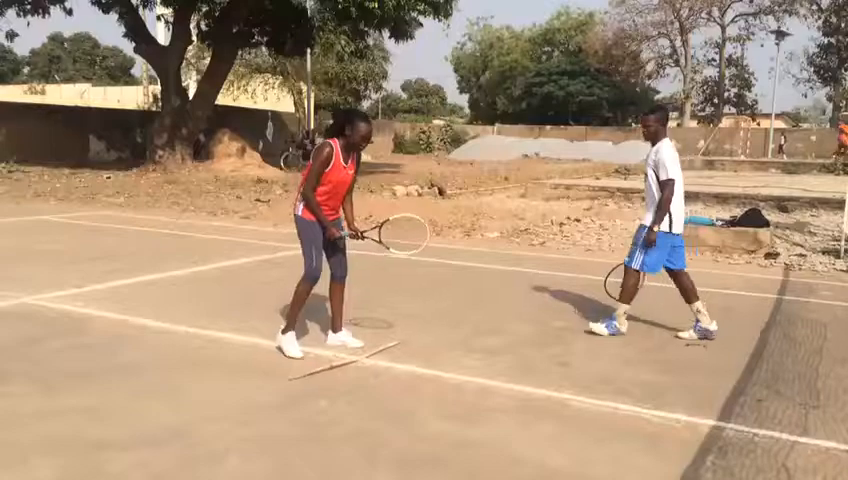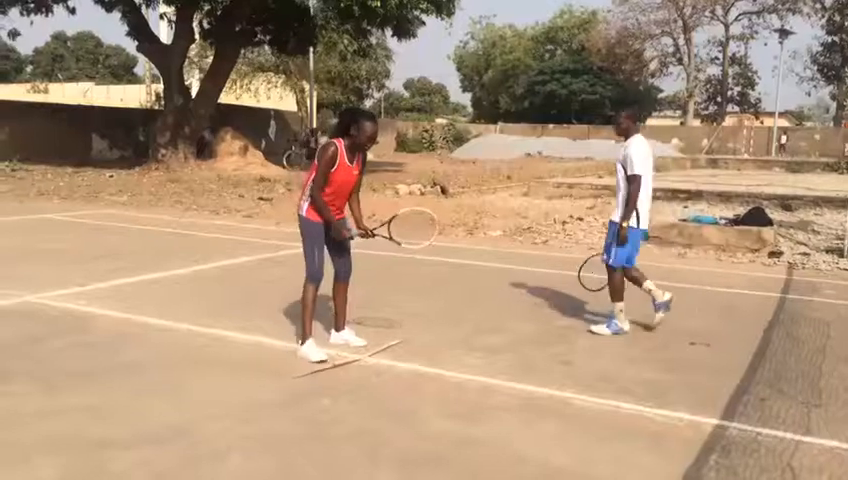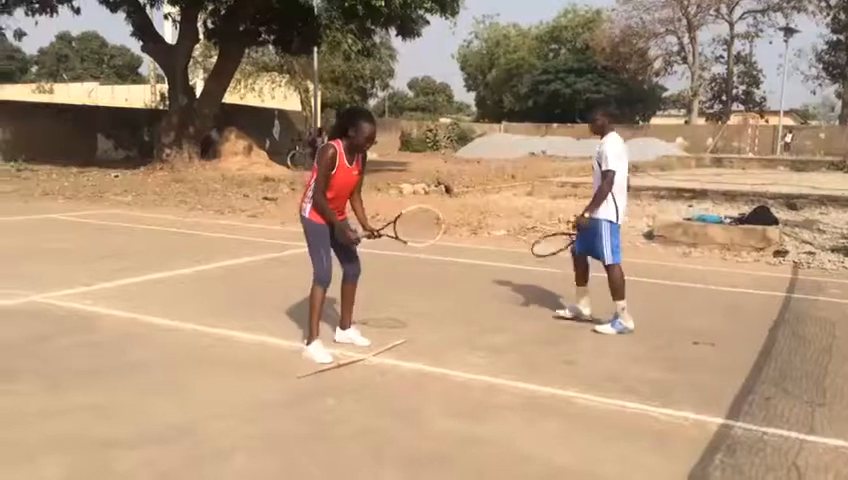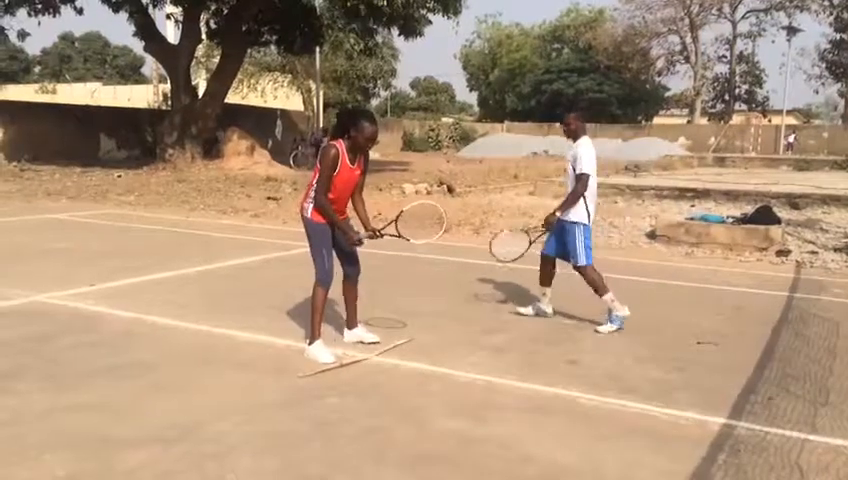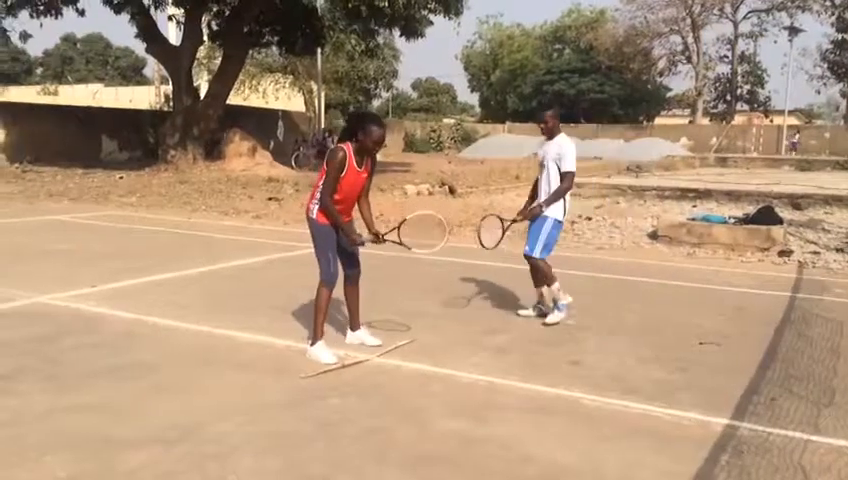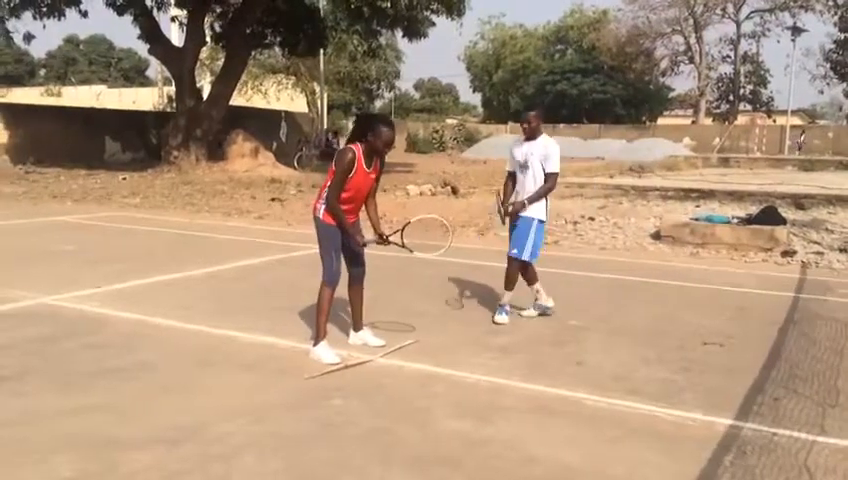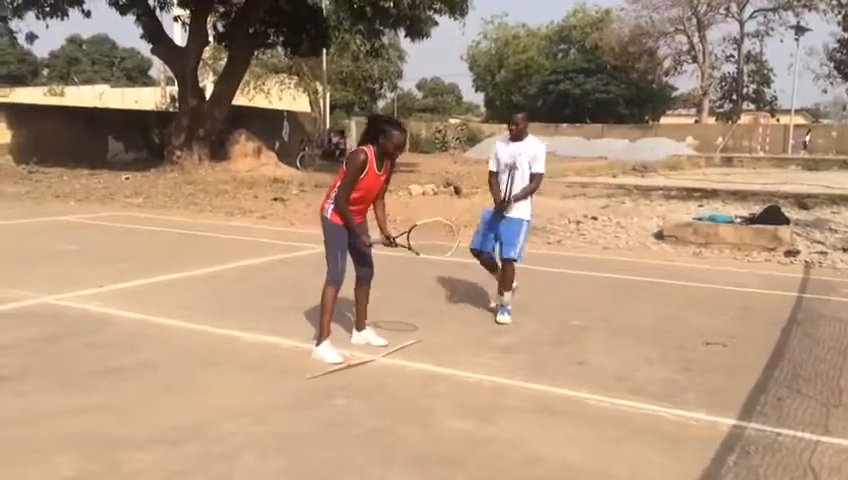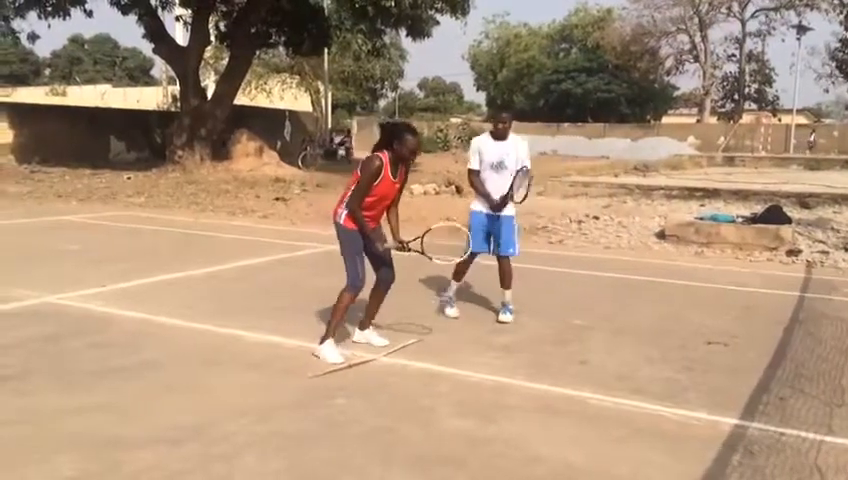
dt=0.2s
person 1, frame 1
left shoulder: (355, 156)
right shoulder: (327, 150)
left elbow: (346, 194)
right elbow: (307, 191)
left wrist: (351, 224)
right wrist: (327, 226)
left hip: (332, 217)
right hip: (309, 214)
left knee: (340, 271)
right knee: (313, 271)
left ankle: (336, 331)
right ankle: (287, 331)
person 1, frame 2
left shoulder: (361, 157)
right shoulder: (331, 150)
left elbow: (353, 193)
right elbow: (314, 193)
left wrist: (359, 224)
right wrist: (336, 226)
left hip: (336, 217)
right hip: (313, 215)
left knee: (344, 271)
right knee: (315, 272)
left ankle: (339, 330)
right ankle: (306, 340)
person 1, frame 3
left shoulder: (361, 157)
right shoulder: (330, 152)
left elbow: (355, 194)
right elbow: (318, 197)
left wrist: (365, 225)
right wrist: (343, 230)
left hip: (338, 217)
right hip: (315, 216)
left knee: (353, 269)
right knee: (323, 275)
left ankle: (345, 328)
right ankle: (312, 342)
person 1, frame 4
left shoulder: (363, 156)
right shoulder: (332, 152)
left elbow: (356, 194)
right elbow: (320, 198)
left wrist: (367, 225)
right wrist: (346, 230)
left hip: (338, 216)
right hip: (317, 215)
left knee: (352, 269)
right knee: (325, 275)
left ankle: (352, 328)
right ankle: (314, 342)
person 1, frame 5
left shoulder: (370, 159)
right shoulder: (340, 155)
left elbow: (363, 197)
right elbow: (325, 199)
left wrist: (372, 229)
right wrist: (349, 233)
left hip: (343, 217)
right hip: (322, 216)
left knee: (353, 272)
right knee: (329, 275)
left ankle: (355, 330)
right ankle: (316, 343)
person 1, frame 6
left shoulder: (379, 160)
right shoulder: (349, 156)
left elbow: (370, 197)
right elbow: (331, 199)
left wrist: (377, 229)
right wrist: (352, 233)
left hip: (350, 218)
right hip: (329, 216)
left knee: (358, 272)
right knee: (332, 275)
left ankle: (358, 330)
right ankle: (319, 343)
person 1, frame 7
left shoulder: (389, 162)
right shoulder: (361, 157)
left elbow: (379, 199)
right elbow: (340, 200)
left wrist: (384, 231)
right wrist: (359, 234)
left hip: (357, 218)
right hip: (336, 216)
left knee: (366, 272)
right knee: (336, 276)
left ankle: (360, 330)
right ankle: (322, 342)
person 1, frame 8
left shoulder: (404, 168)
right shoulder: (376, 164)
left elbow: (392, 205)
right elbow: (353, 205)
left wrist: (396, 237)
right wrist: (374, 239)
left hip: (371, 224)
right hip: (349, 222)
left knee: (387, 276)
right knee: (356, 281)
left ankle: (364, 329)
right ankle: (326, 342)
person 2, frame 1
left shoulder: (662, 152)
right shoulder: (660, 149)
left elbow: (667, 194)
left wrist: (654, 228)
left hip: (659, 223)
right hip: (669, 223)
left knee: (633, 267)
right knee: (676, 271)
left ankle: (618, 321)
right ankle: (705, 322)
person 2, frame 2
left shoulder: (633, 148)
right shoulder: (640, 144)
left elbow: (634, 188)
left wrist: (624, 222)
left hip: (628, 218)
right hip: (635, 218)
left knee: (614, 265)
right knee: (623, 266)
left ankle: (618, 320)
right ankle: (659, 296)
person 2, frame 3
left shoulder: (609, 145)
right shoulder: (613, 142)
left elbow: (607, 184)
left wrist: (586, 213)
left hip: (605, 213)
right hip: (601, 212)
left knee: (610, 263)
right knee: (579, 253)
left ankle: (623, 318)
right ankle: (582, 306)
person 2, frame 4
left shoulder: (582, 149)
right shoulder: (578, 147)
left elbow: (580, 187)
left wrist: (556, 212)
left hip: (576, 216)
right hip: (569, 214)
left knee: (582, 265)
right knee: (547, 256)
left ankle: (617, 310)
right ankle: (544, 304)
person 2, frame 5
left shoulder: (565, 146)
right shoulder: (544, 146)
left elbow: (567, 183)
left wrist: (541, 206)
right wrist: (526, 206)
left hip: (552, 212)
right hip: (540, 210)
left knee: (533, 256)
right knee: (531, 256)
left ankle: (560, 299)
right ankle: (542, 304)
person 2, frame 6
left shoulder: (549, 146)
right shoulder: (517, 146)
left elbow: (550, 183)
left wrist: (524, 202)
right wrist: (506, 203)
left hip: (534, 212)
right hip: (518, 211)
left knee: (516, 258)
right knee: (522, 259)
left ankle: (504, 305)
right ankle: (543, 301)
person 2, frame 7
left shoulder: (536, 146)
right shoulder: (499, 145)
left elbow: (535, 183)
right elbow: (493, 177)
left wrist: (512, 200)
right wrist: (498, 199)
left hip: (518, 212)
right hip: (496, 209)
left knee: (507, 258)
right knee: (478, 249)
left ankle: (505, 304)
right ankle: (505, 282)
person 2, frame 8
left shoulder: (520, 145)
right shoulder: (478, 142)
right elbow: (473, 176)
left wrist: (506, 198)
right wrist: (489, 198)
left hip: (505, 210)
right hip: (481, 208)
left knee: (504, 256)
right knee: (471, 253)
left ankle: (507, 304)
right ankle: (449, 295)
